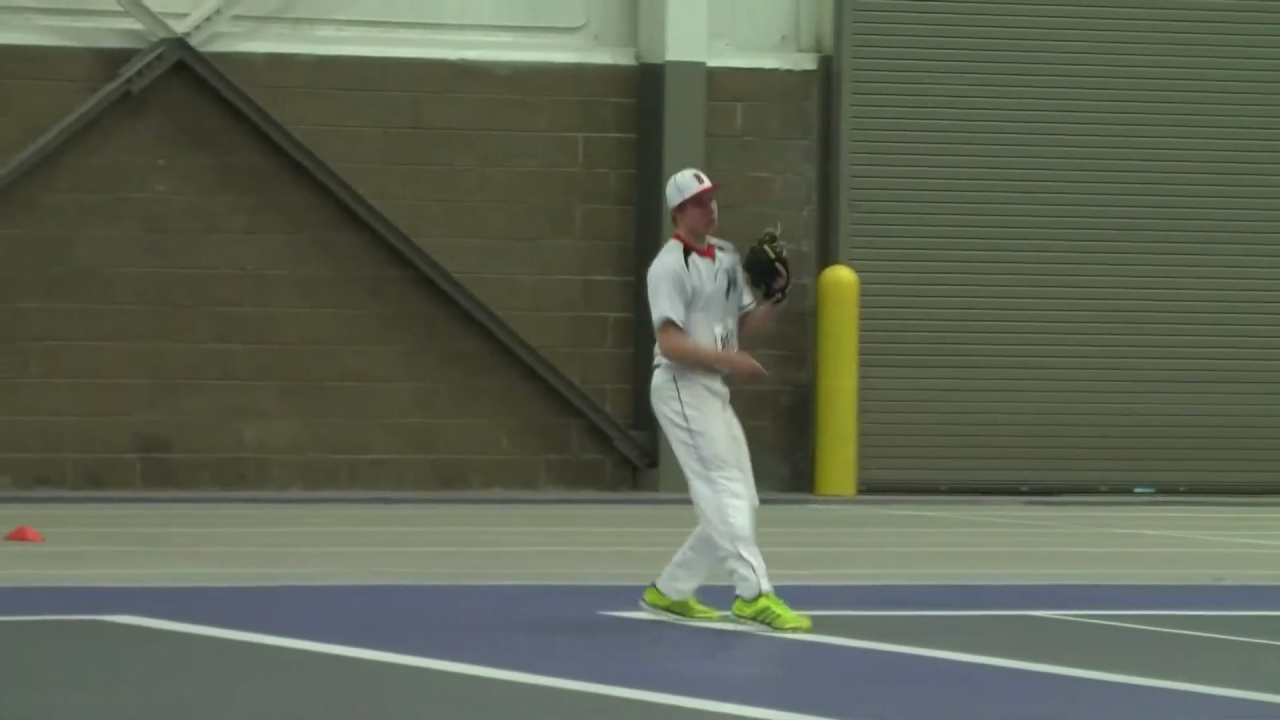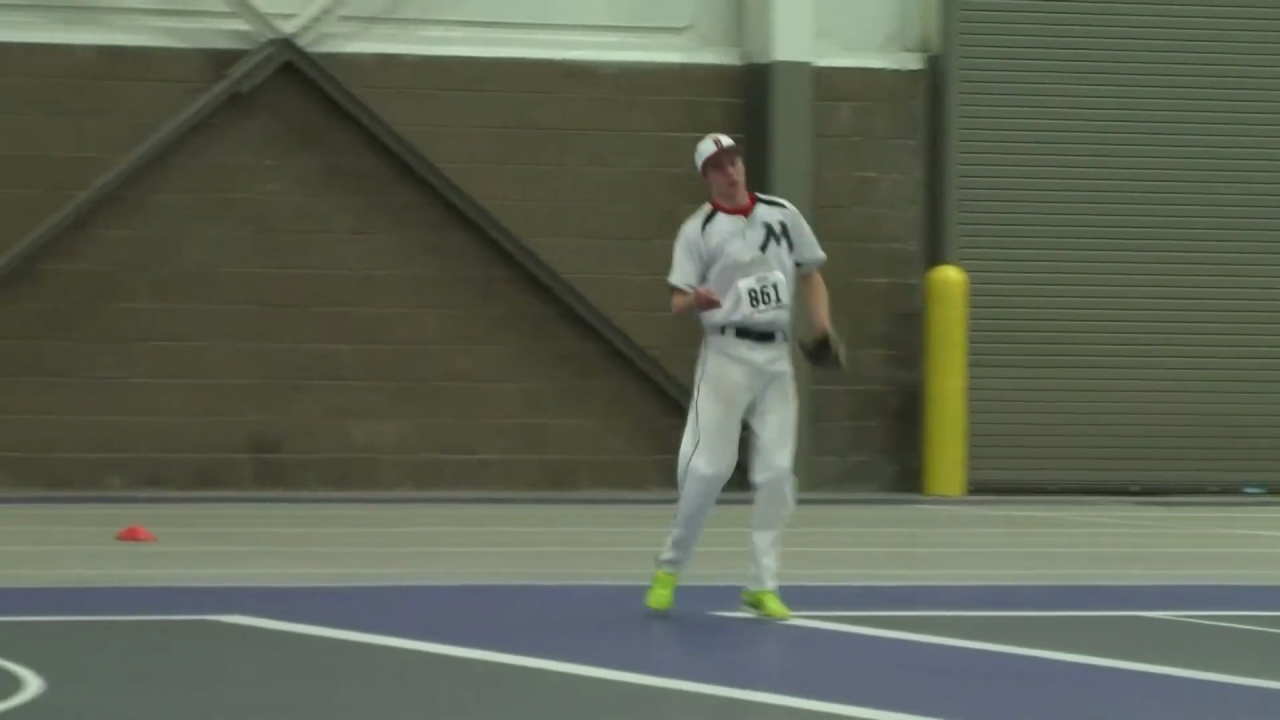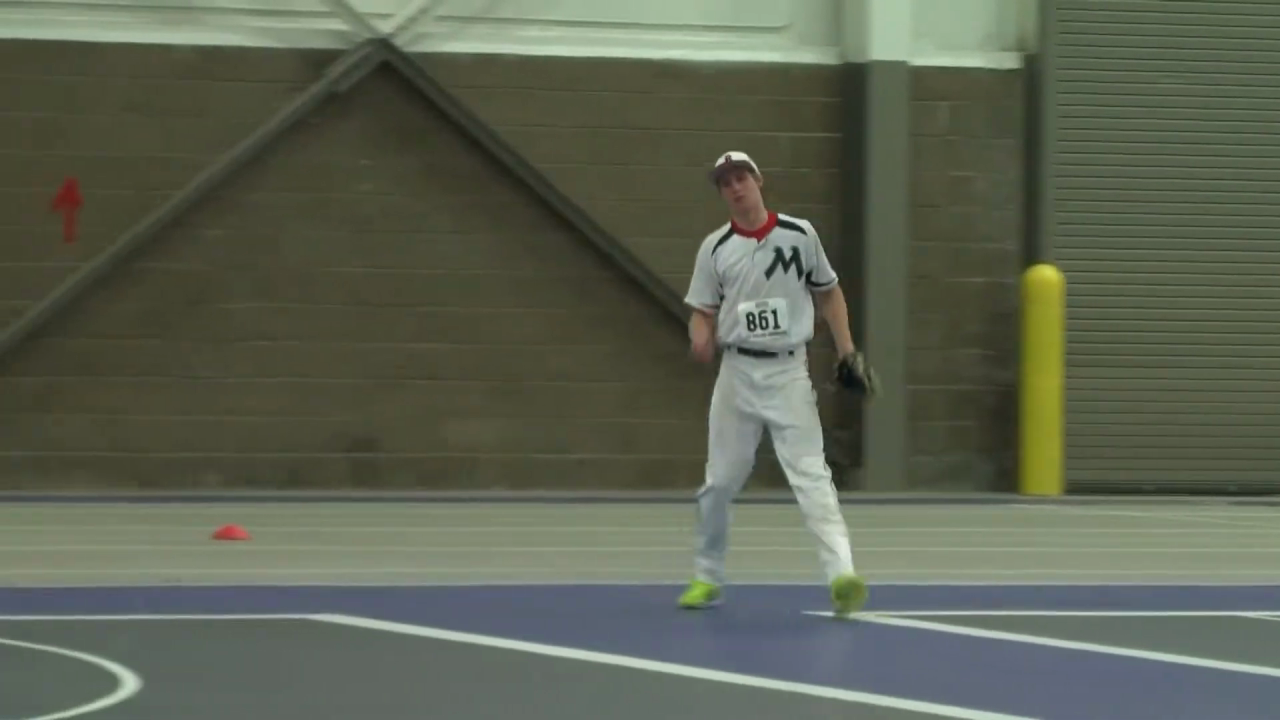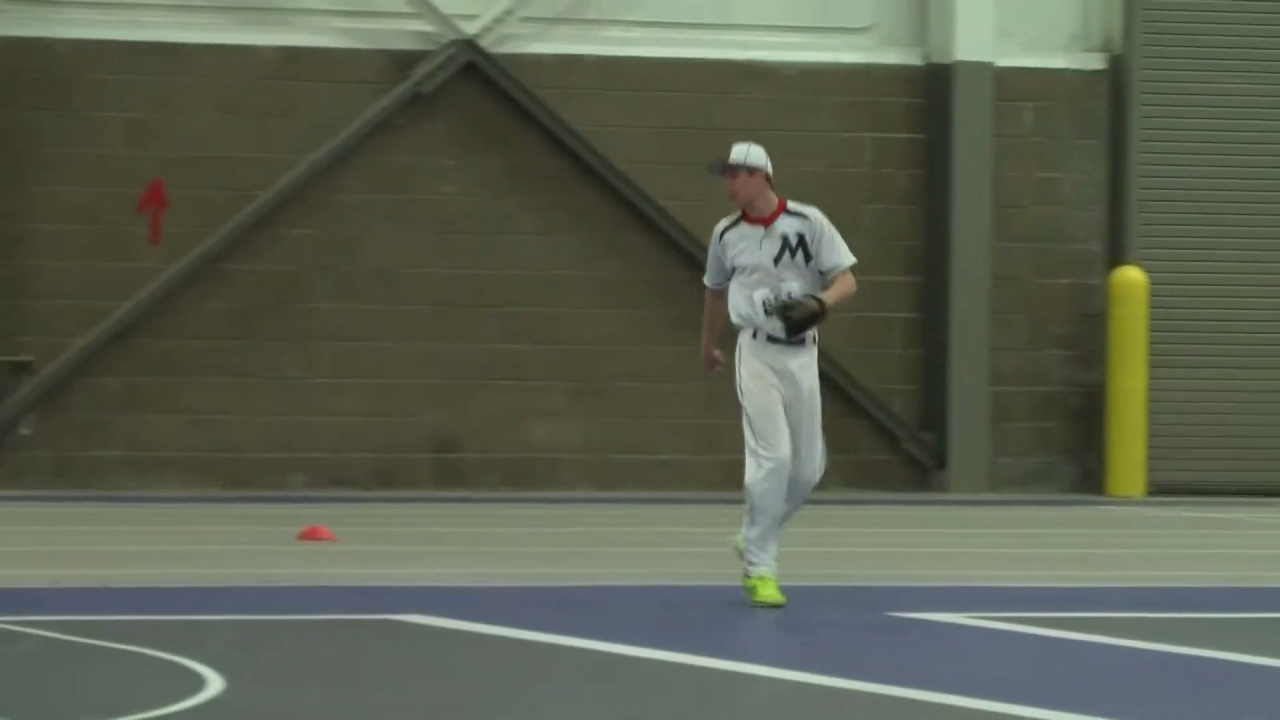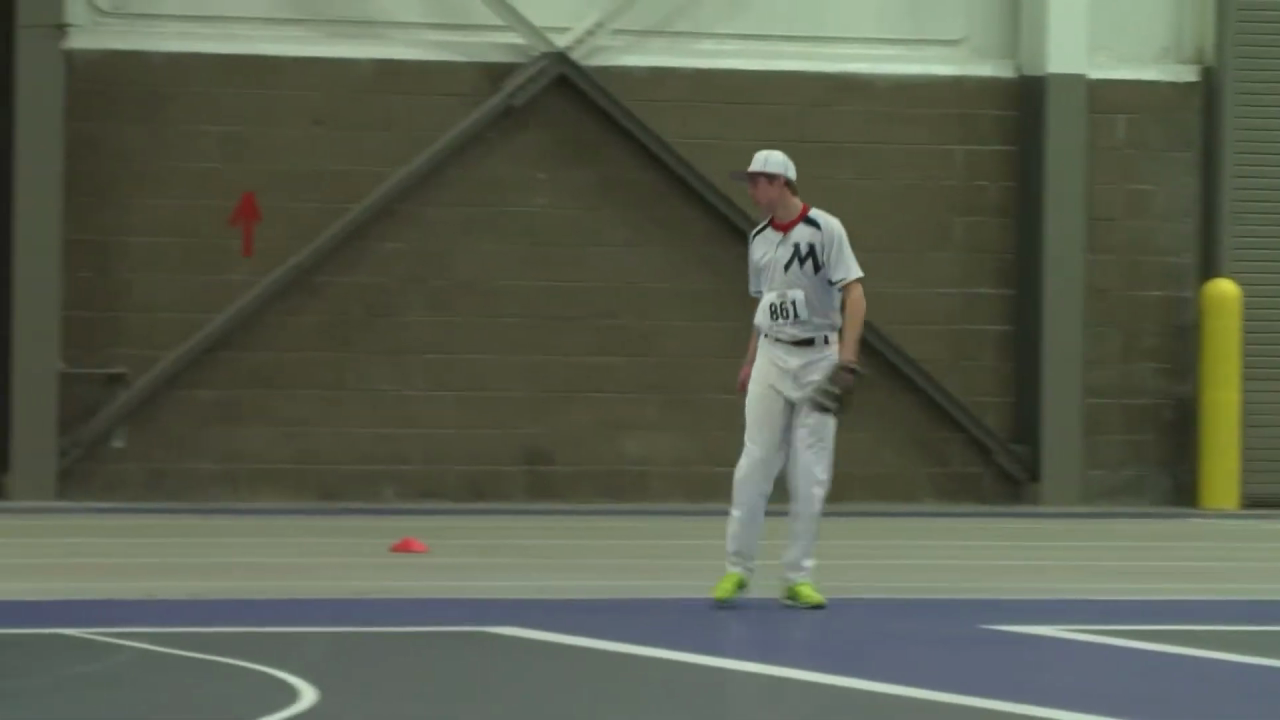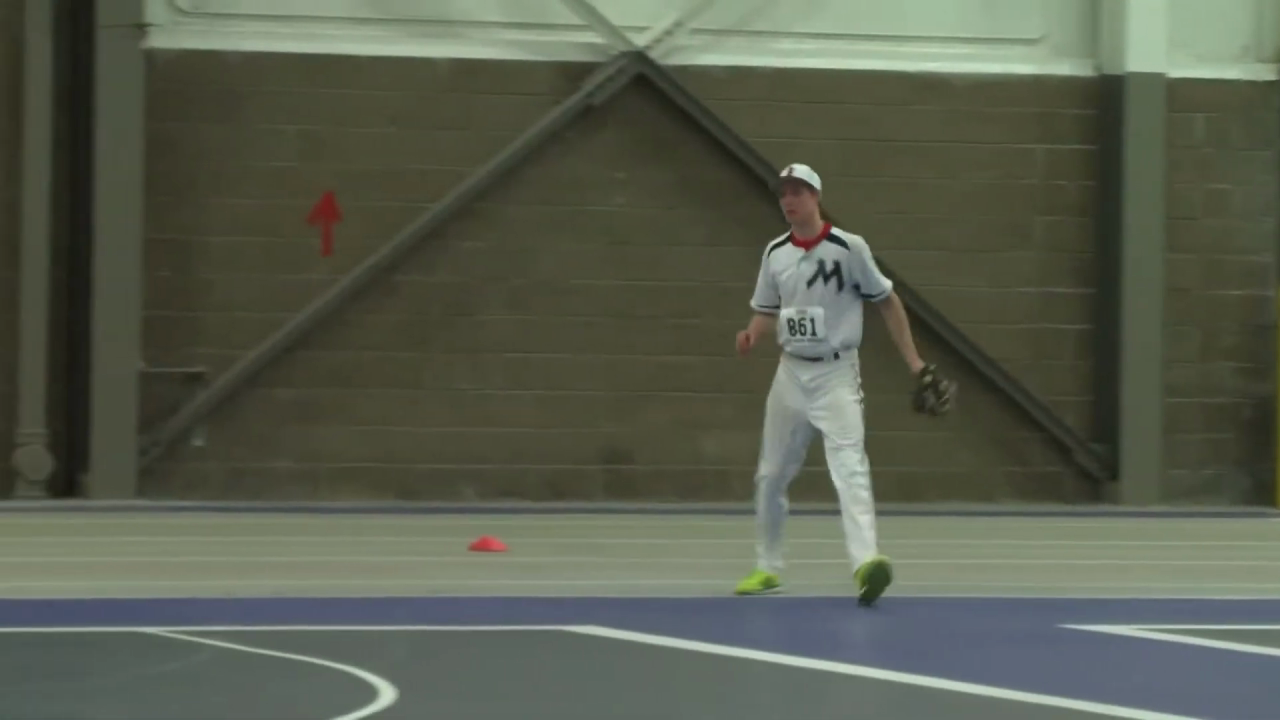
dt=0.3s
person 1, frame 1
left shoulder: (726, 256)
right shoulder: (669, 267)
left elbow: (748, 319)
right elbow: (670, 345)
left wrist: (771, 297)
right wrist: (727, 359)
left hip: (715, 391)
right hip: (683, 390)
left knee: (736, 498)
right knee: (729, 489)
left ankle: (669, 589)
person 1, frame 2
left shoulder: (782, 213)
right shoulder: (697, 230)
left elbow: (811, 275)
right elbow: (678, 302)
left wrist: (822, 327)
right wrist: (696, 300)
left hip: (776, 356)
right hip: (726, 354)
left knee: (776, 471)
right knee: (707, 466)
left ankle: (761, 585)
right ankle: (672, 565)
person 1, frame 3
left shoulder: (800, 233)
right shoulder: (715, 248)
left elbow: (830, 292)
right elbow: (703, 315)
left wrist: (847, 346)
right wrist: (700, 342)
left hip: (791, 372)
right hip: (738, 372)
left knee: (811, 473)
right knee: (720, 482)
left ankle: (840, 575)
right ankle: (709, 578)
person 1, frame 4
left shoulder: (809, 221)
right shoulder: (726, 233)
left elbow: (846, 279)
right elbow: (716, 292)
left wrist: (820, 301)
right wrist: (707, 346)
left hip: (803, 353)
right hip: (757, 354)
left knee: (808, 466)
right knee: (771, 459)
left ankle: (751, 542)
right ankle: (760, 571)
person 1, frame 5
left shoulder: (824, 228)
right shoulder: (758, 238)
left elbow: (854, 294)
left wrist: (847, 352)
right wrist: (749, 358)
left hip: (820, 359)
right hip: (773, 358)
left knee: (811, 471)
right knee: (756, 462)
left ankle: (799, 577)
right ankle: (737, 568)
person 1, frame 6
left shoulder: (848, 247)
right shoulder: (775, 253)
left elbow: (887, 301)
right elbow: (766, 313)
left wrist: (913, 361)
right wrist: (751, 334)
left hip: (836, 373)
right hip: (791, 373)
left knee: (850, 466)
right knee: (772, 473)
left ankle: (866, 562)
right ankle: (767, 566)
